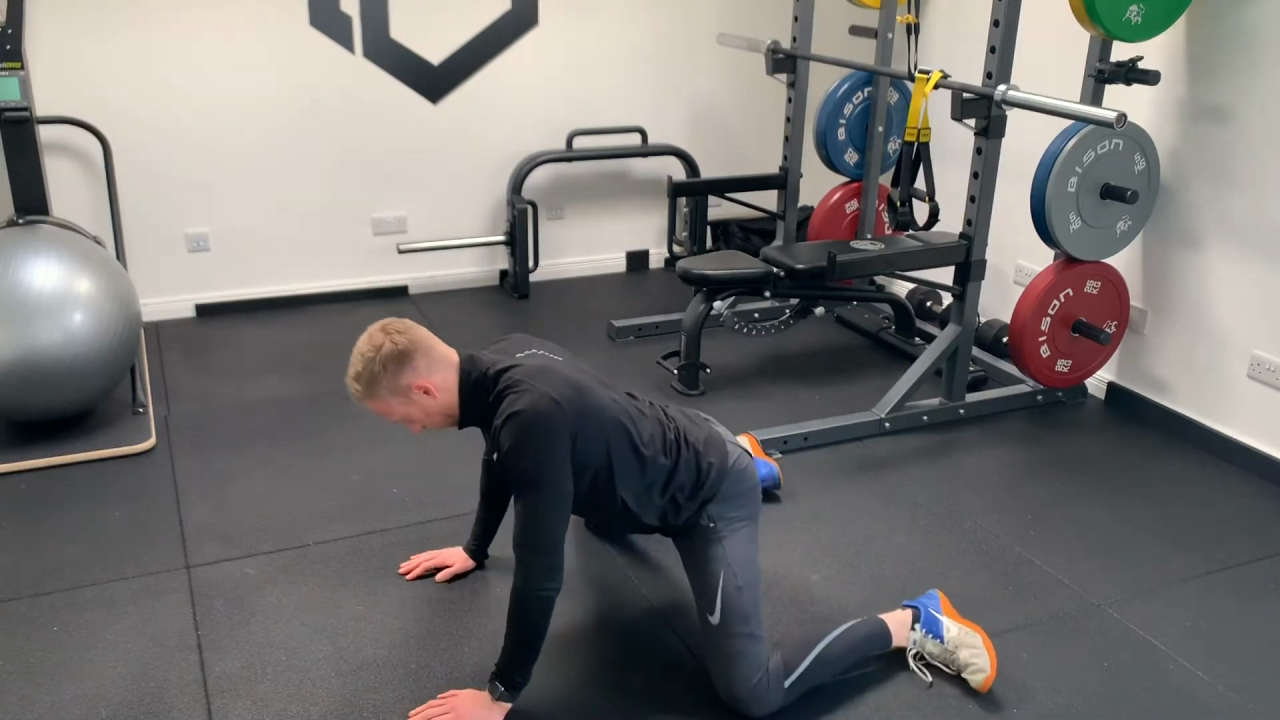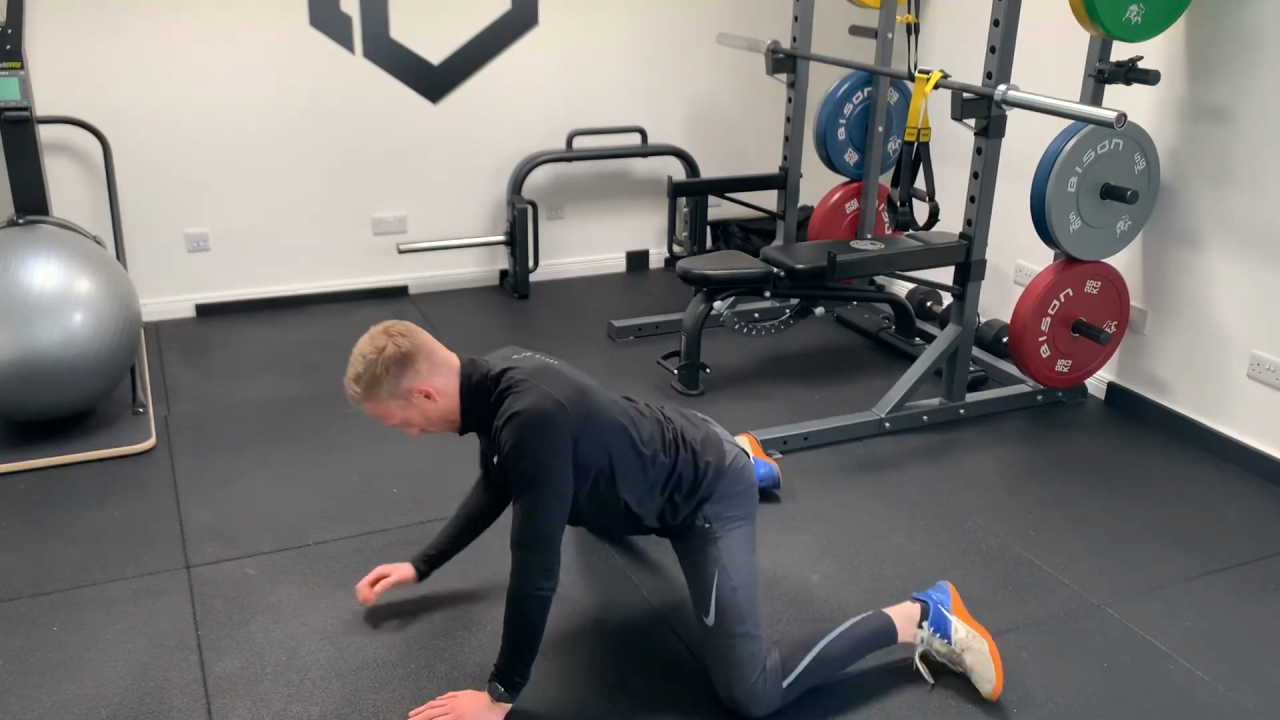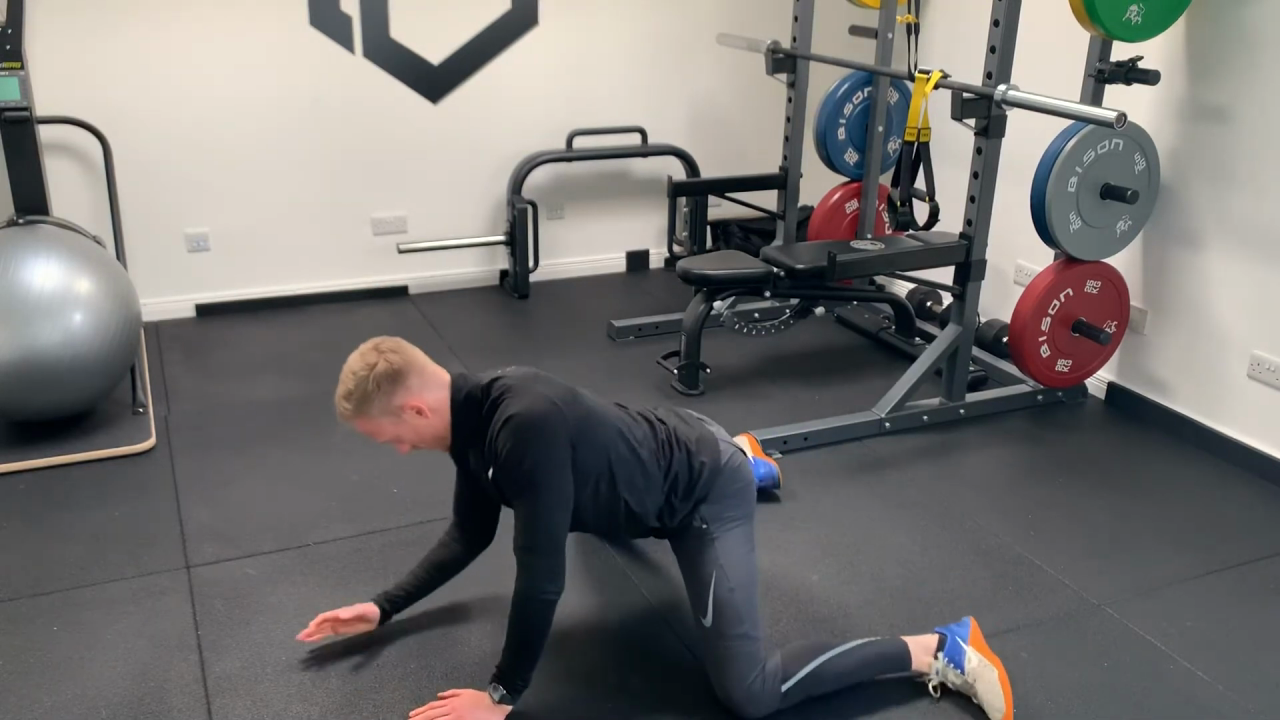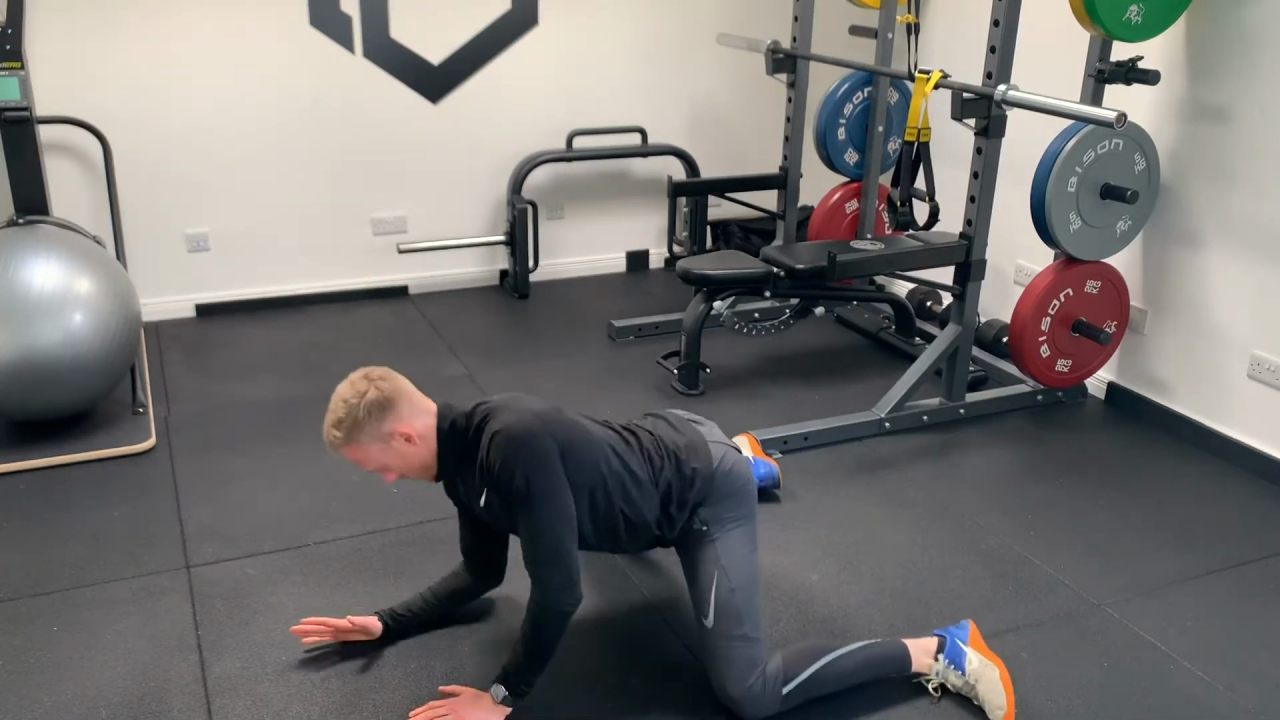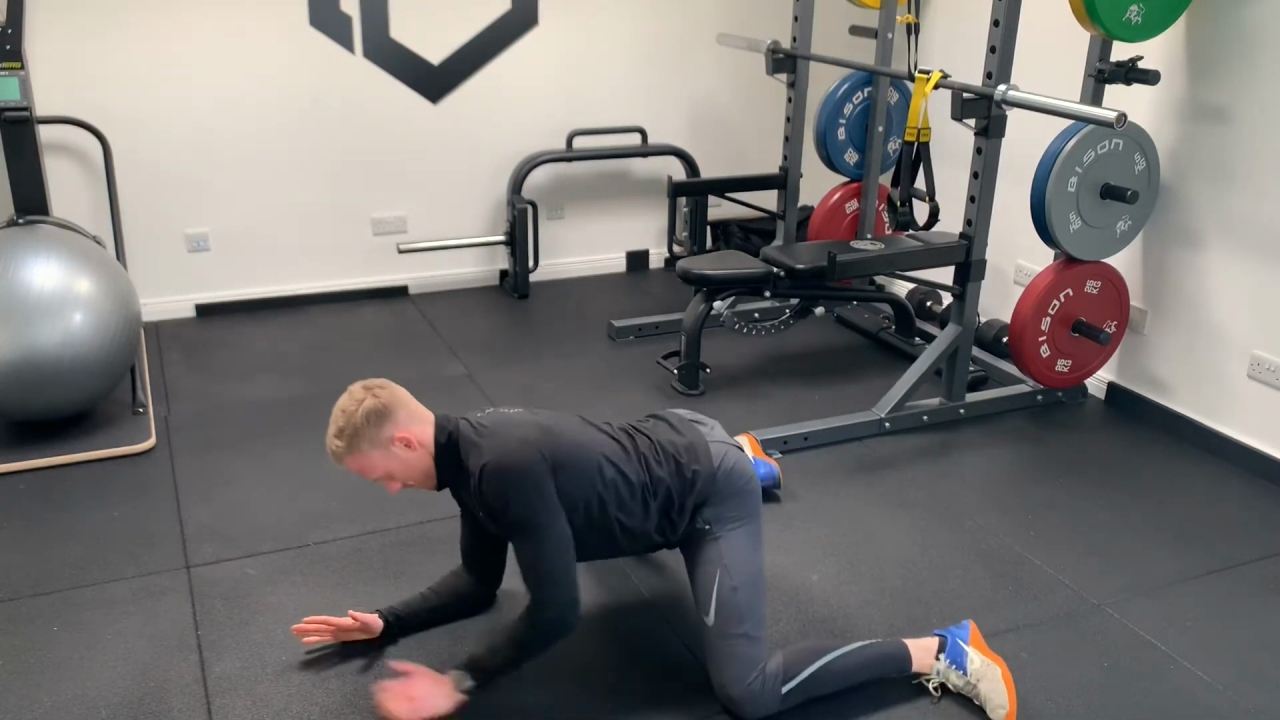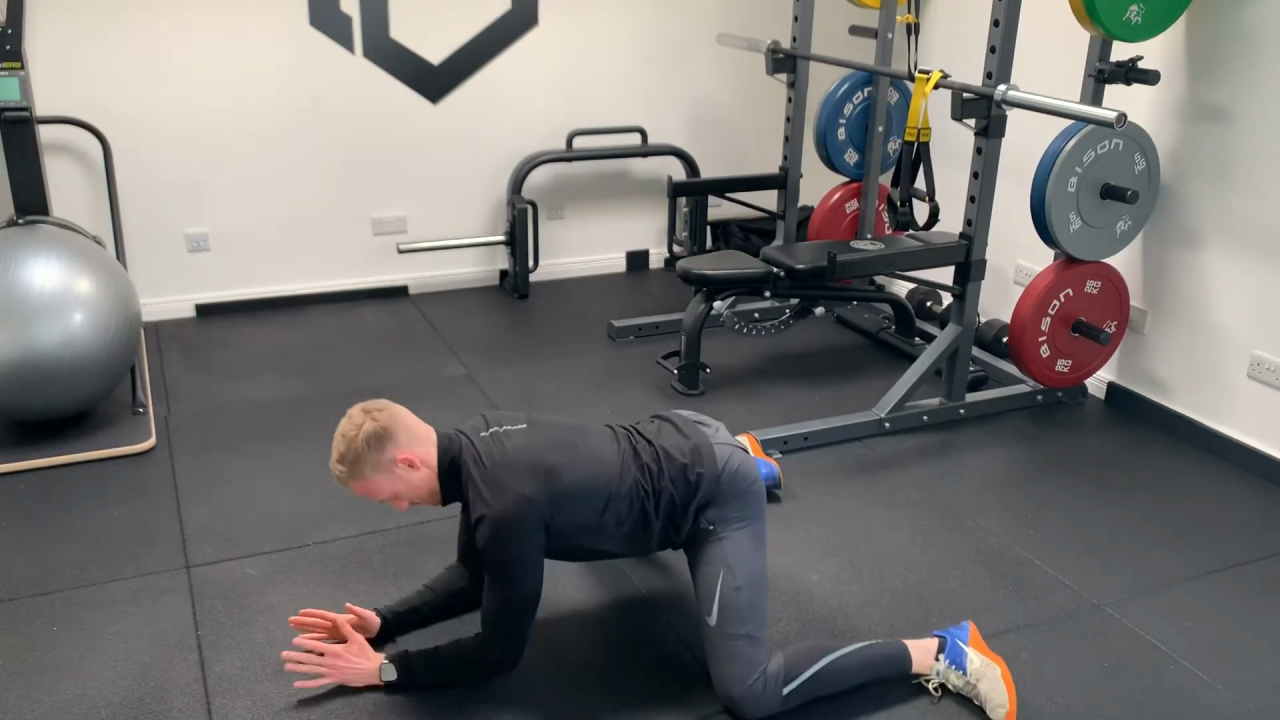
dt=0.2s
person 1, frame 1
left shoulder: (530, 415)
right shoulder: (498, 360)
left elbow: (540, 572)
right elbow: (500, 463)
right wrist: (470, 552)
left hip: (710, 493)
right hip: (675, 454)
right knee: (588, 508)
left ankle: (913, 622)
right ankle: (745, 459)
person 1, frame 2
left shoulder: (533, 418)
right shoulder: (492, 382)
left elbow: (536, 570)
right elbow: (493, 488)
right wrist: (419, 566)
left hip: (708, 493)
right hip: (672, 456)
right knee: (591, 516)
left ankle: (920, 618)
right ankle: (742, 457)
person 1, frame 3
left shoulder: (526, 424)
right shoulder: (473, 419)
left elbow: (541, 577)
right elbow: (470, 534)
right wrist: (382, 608)
left hip: (707, 492)
right hip: (670, 446)
right knee: (592, 511)
left ankle: (935, 651)
right ankle: (743, 455)
person 1, frame 4
left shoulder: (512, 442)
right shoulder: (464, 453)
left elbow: (558, 592)
right elbow: (480, 576)
right wrist: (383, 624)
left hip: (707, 490)
right hip: (668, 442)
right knee: (586, 510)
left ankle: (937, 652)
right ankle: (744, 457)
person 1, frame 5
left shoulder: (503, 469)
right shoulder: (468, 443)
left elbow: (557, 613)
right elbow: (478, 582)
right wrist: (385, 622)
left hip: (710, 491)
right hip: (674, 439)
right knee: (590, 507)
left ankle: (938, 653)
right ankle: (746, 457)
person 1, frame 6
left shoulder: (506, 505)
right shoulder: (472, 445)
left elbow: (499, 650)
right elbow: (471, 578)
right wrist: (382, 621)
left hip: (716, 494)
right hip: (678, 437)
left ankle: (938, 653)
right ankle: (745, 457)
